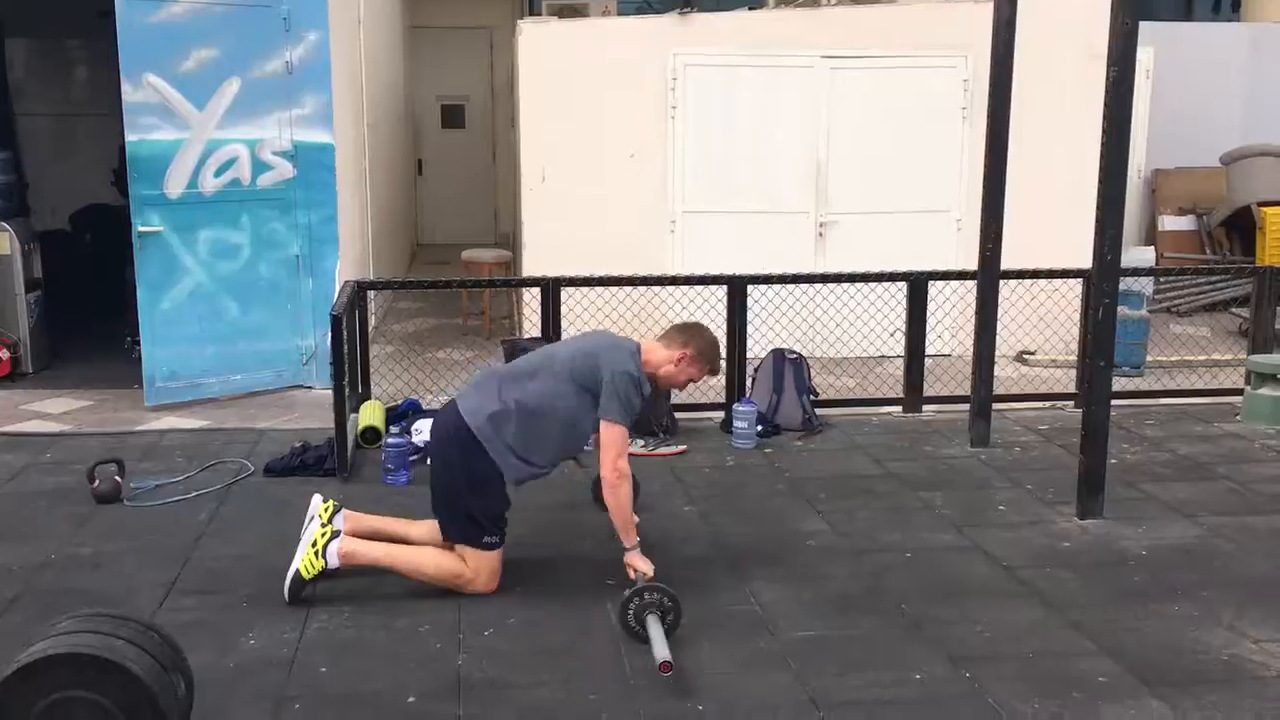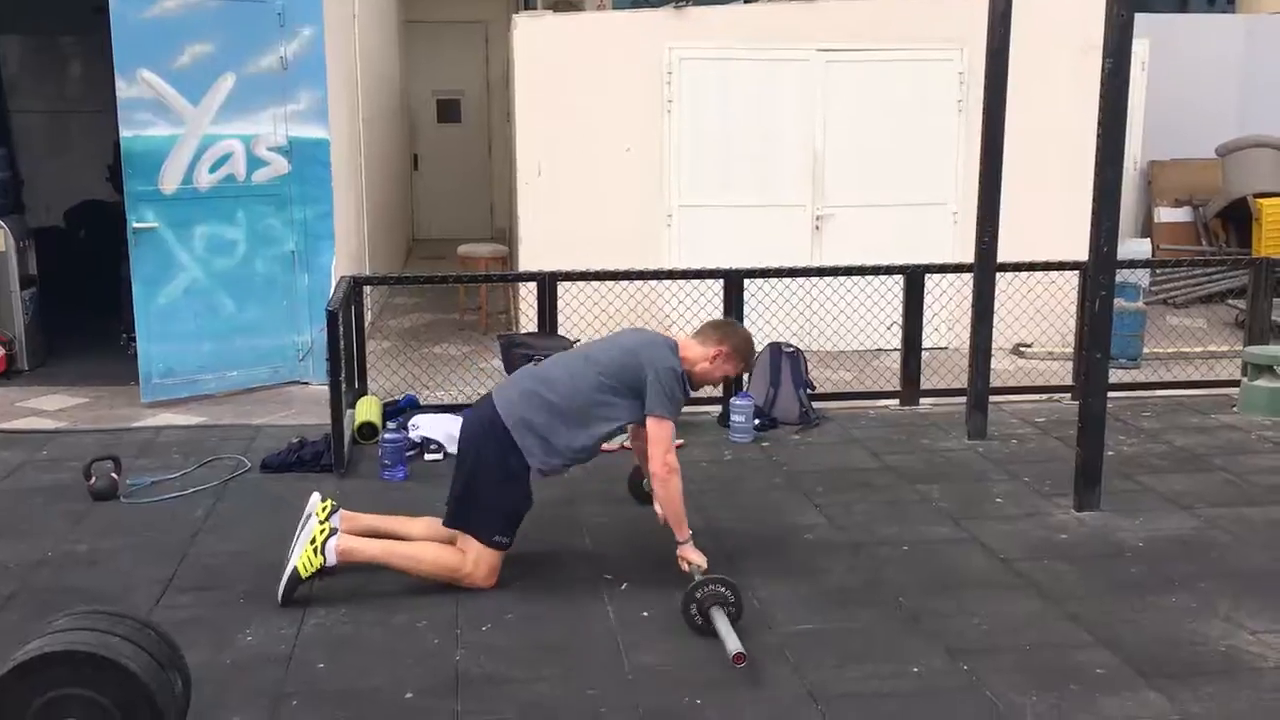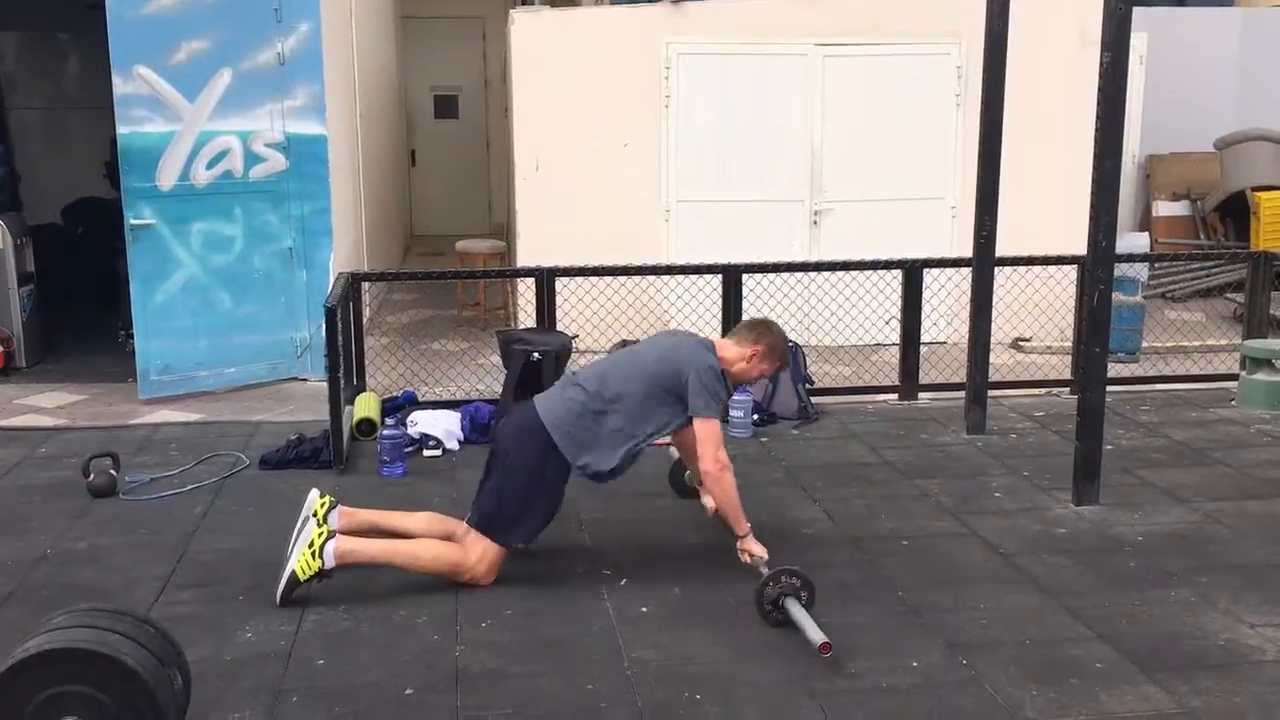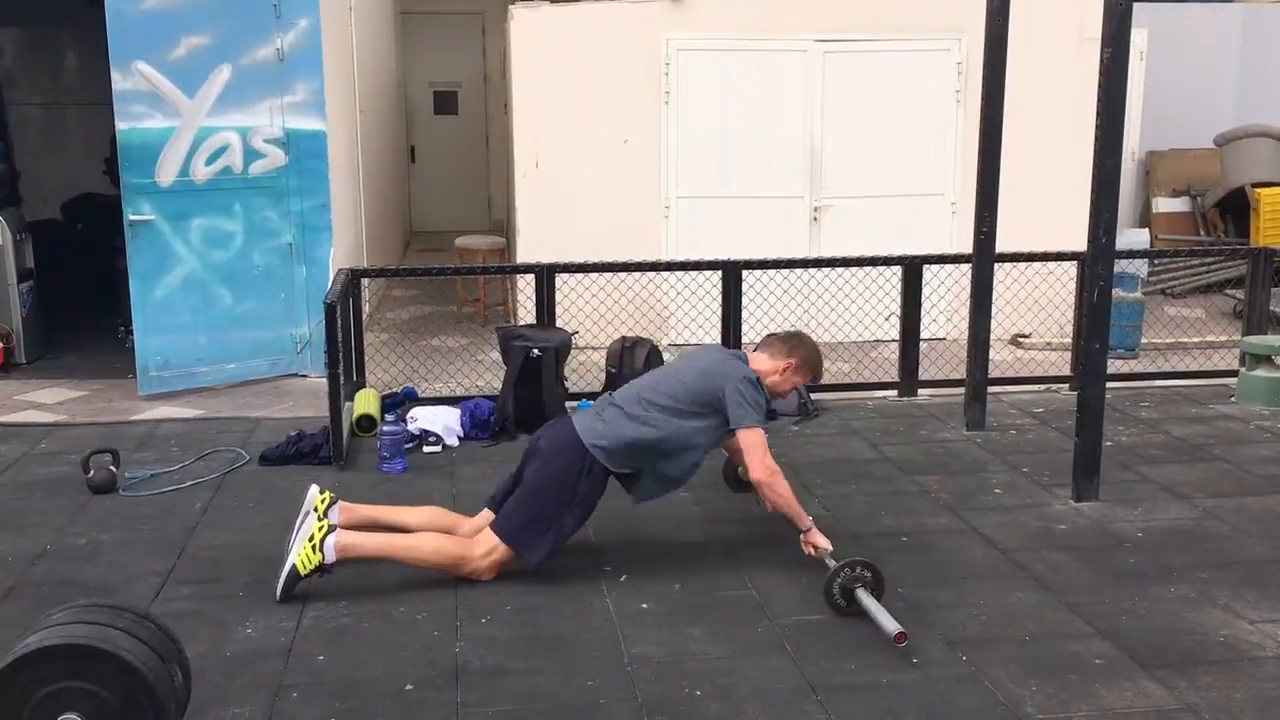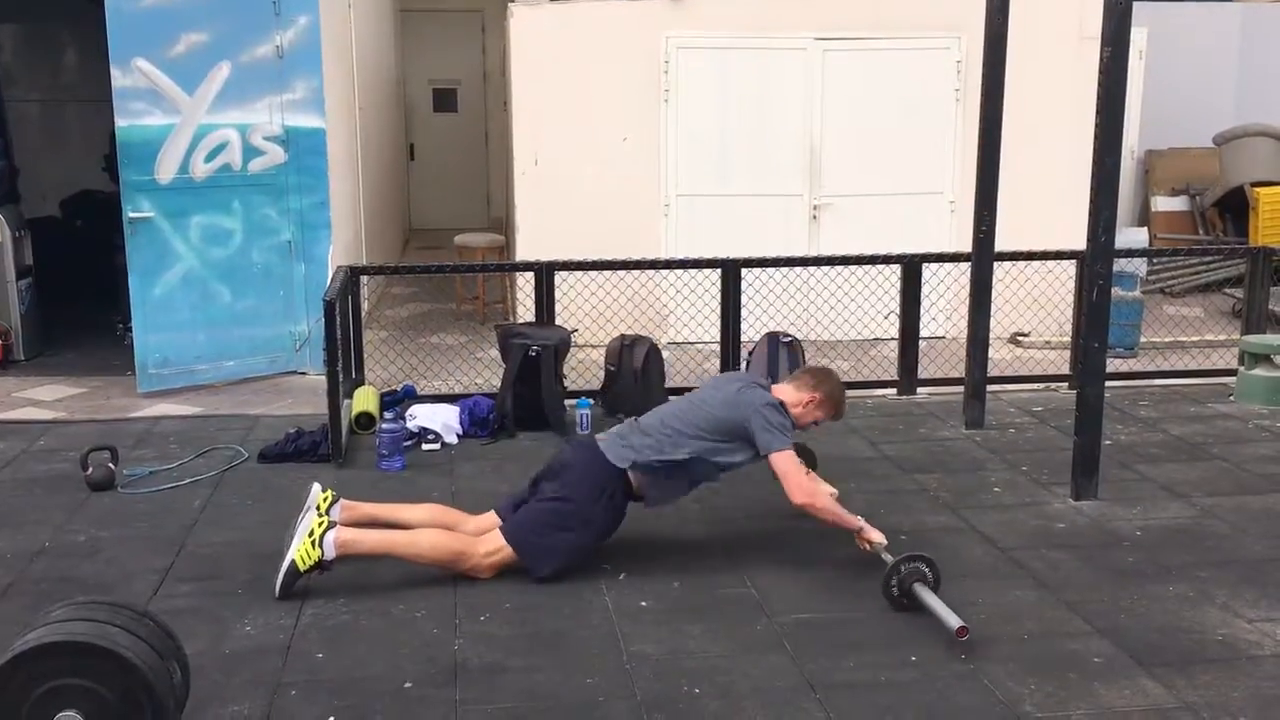
dt=0.3s
person 1, frame 1
left shoulder: (618, 352)
right shoulder: (626, 373)
left elbow: (602, 437)
right elbow: (613, 470)
left wrist: (622, 508)
right wrist: (631, 547)
left hip: (465, 423)
right hip: (471, 436)
left knee: (460, 540)
right knee: (478, 576)
left ankle: (339, 520)
right ankle: (339, 549)
person 1, frame 2
left shoulder: (652, 350)
right shoulder: (668, 369)
left elbow: (642, 435)
right elbow: (663, 465)
left wrist: (658, 497)
right wrist: (684, 541)
left hip: (495, 418)
right hip: (506, 432)
left knee: (465, 538)
right knee: (477, 570)
left ankle: (336, 520)
right ankle: (336, 548)
person 1, frame 3
left shoulder: (688, 349)
right shoulder: (707, 370)
left elbow: (682, 428)
right elbow: (715, 463)
left wrist: (704, 490)
right wrist: (743, 534)
left hip: (533, 423)
right hip: (546, 443)
left knee: (465, 534)
right knee: (475, 565)
left ankle: (334, 516)
right ankle: (333, 548)
person 1, frame 4
left shoulder: (721, 361)
right shoulder: (744, 381)
left elbow: (727, 433)
right elbow: (764, 471)
left wrist: (760, 486)
right wrist: (805, 526)
left hip: (566, 437)
right hip: (582, 459)
left knee: (470, 529)
right knee: (479, 559)
left ankle: (336, 511)
right ankle: (334, 544)
person 1, frame 5
left shoulder: (743, 385)
right shoulder: (767, 411)
right elbow: (800, 496)
left wrist: (809, 473)
right wrist: (858, 526)
left hip: (588, 458)
right hip: (601, 486)
left knee: (473, 527)
right knee: (479, 558)
left ankle: (335, 510)
right ankle: (333, 540)
